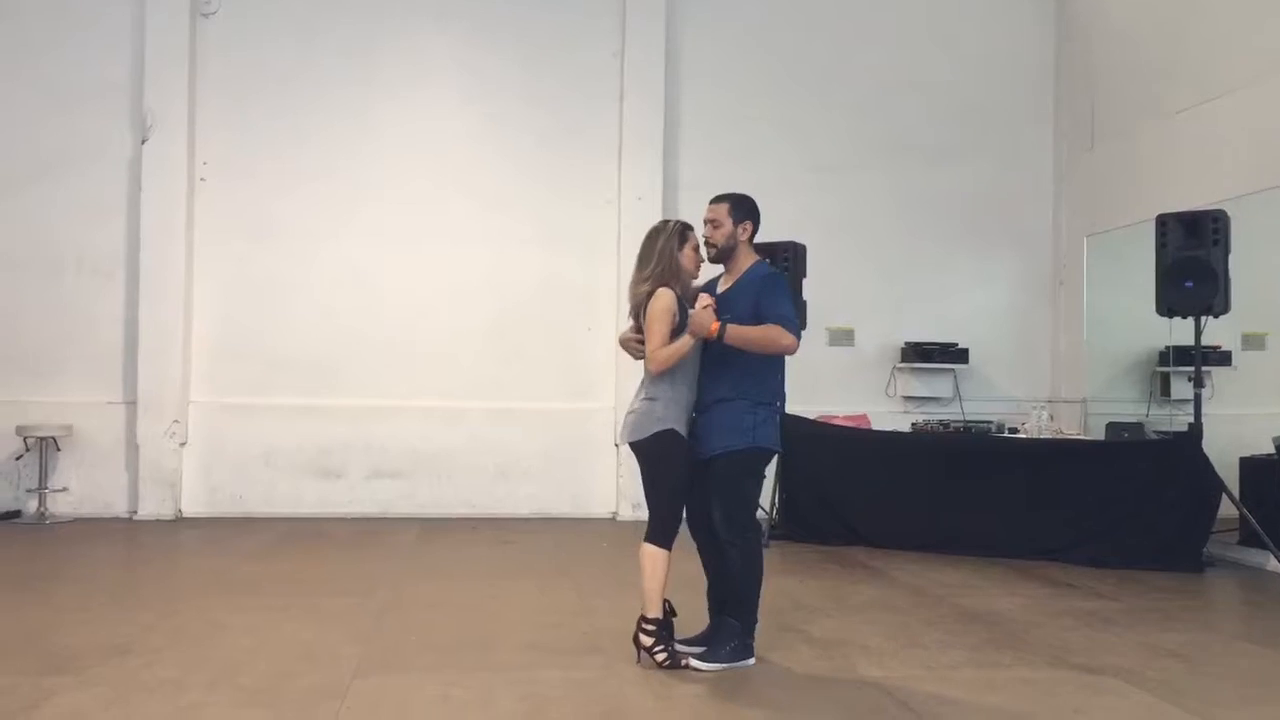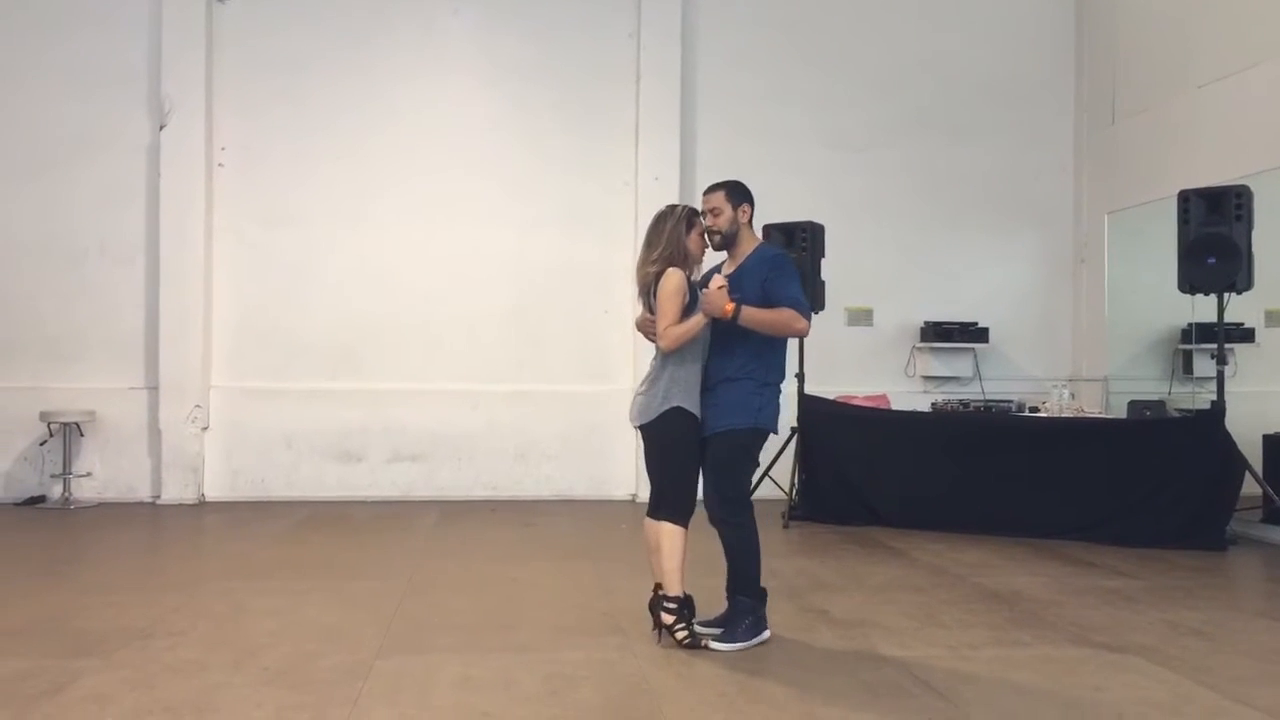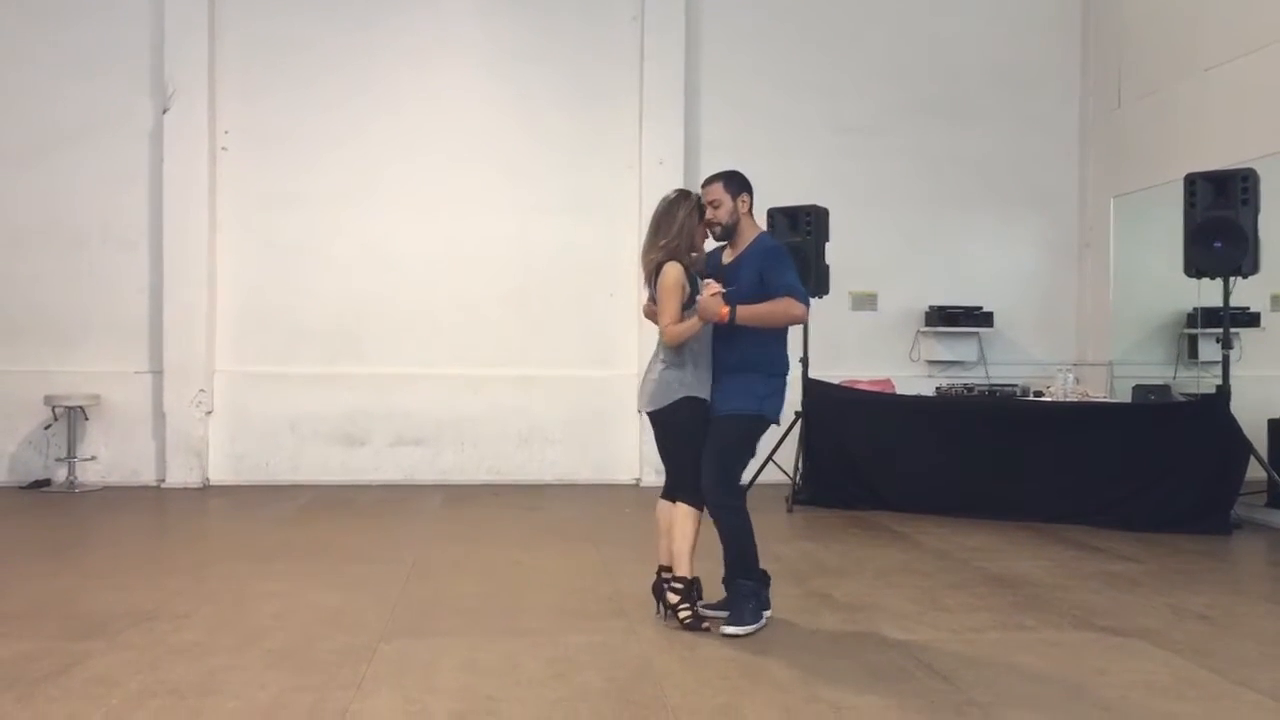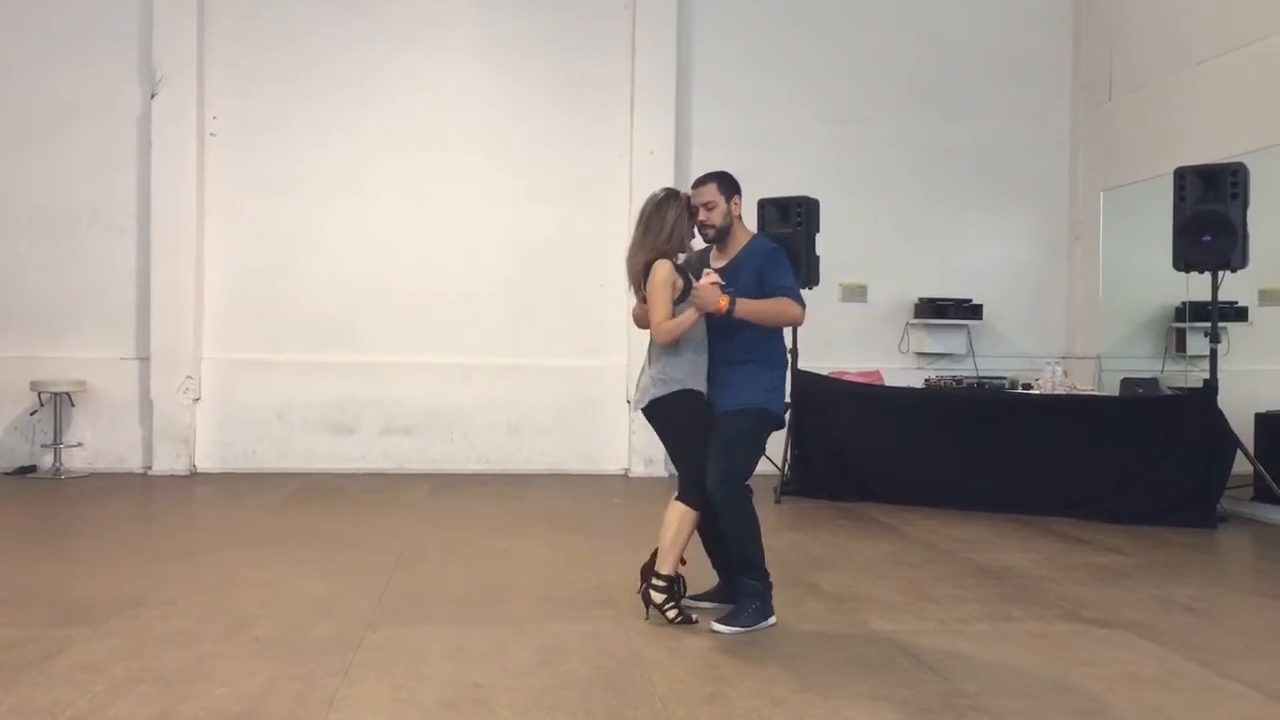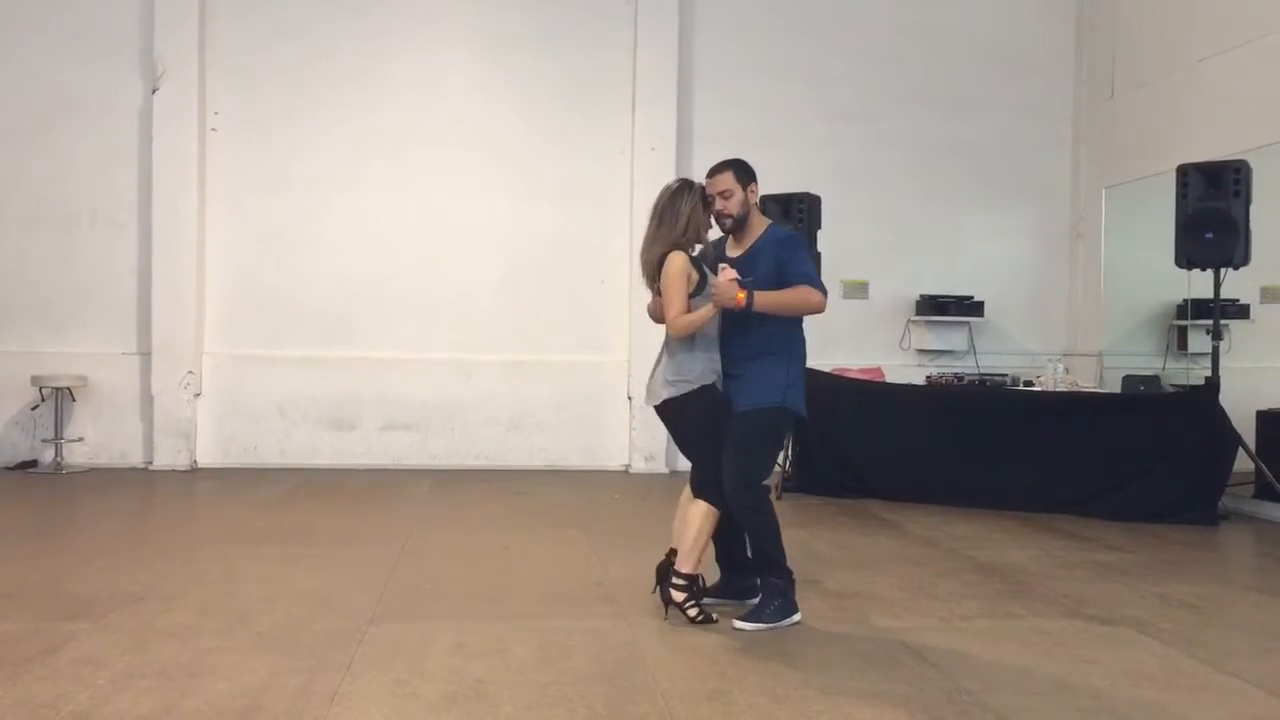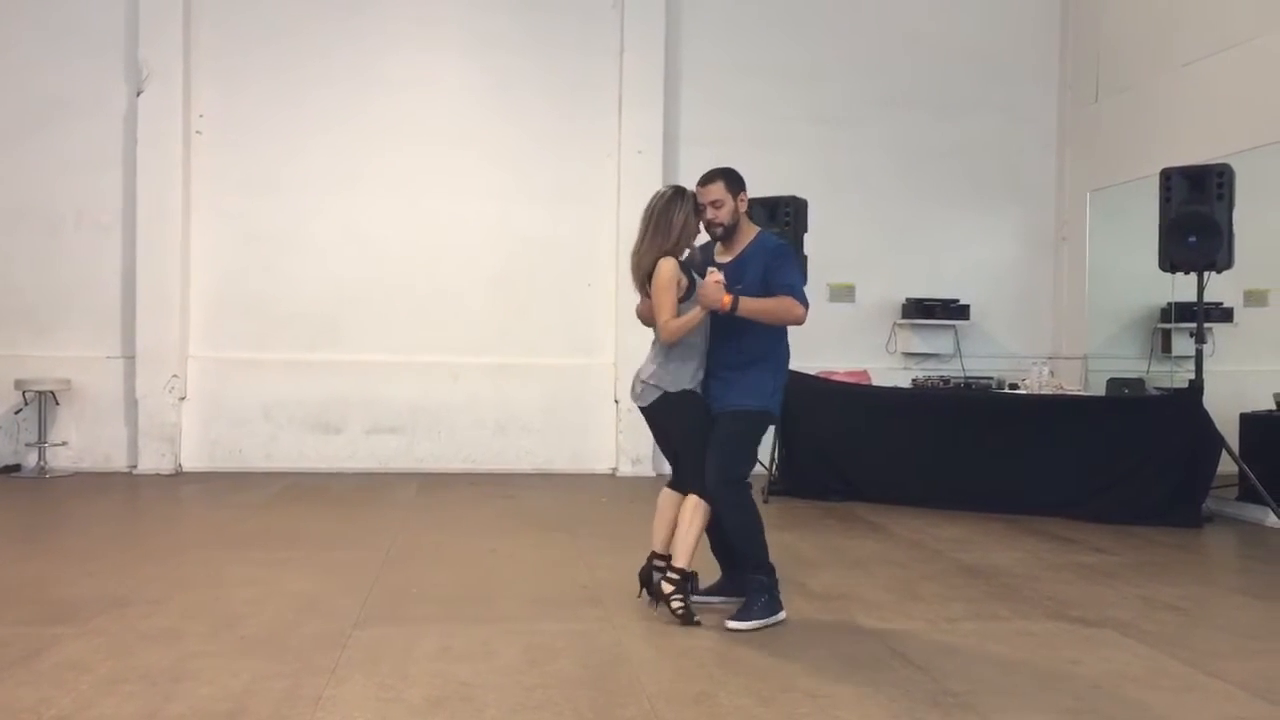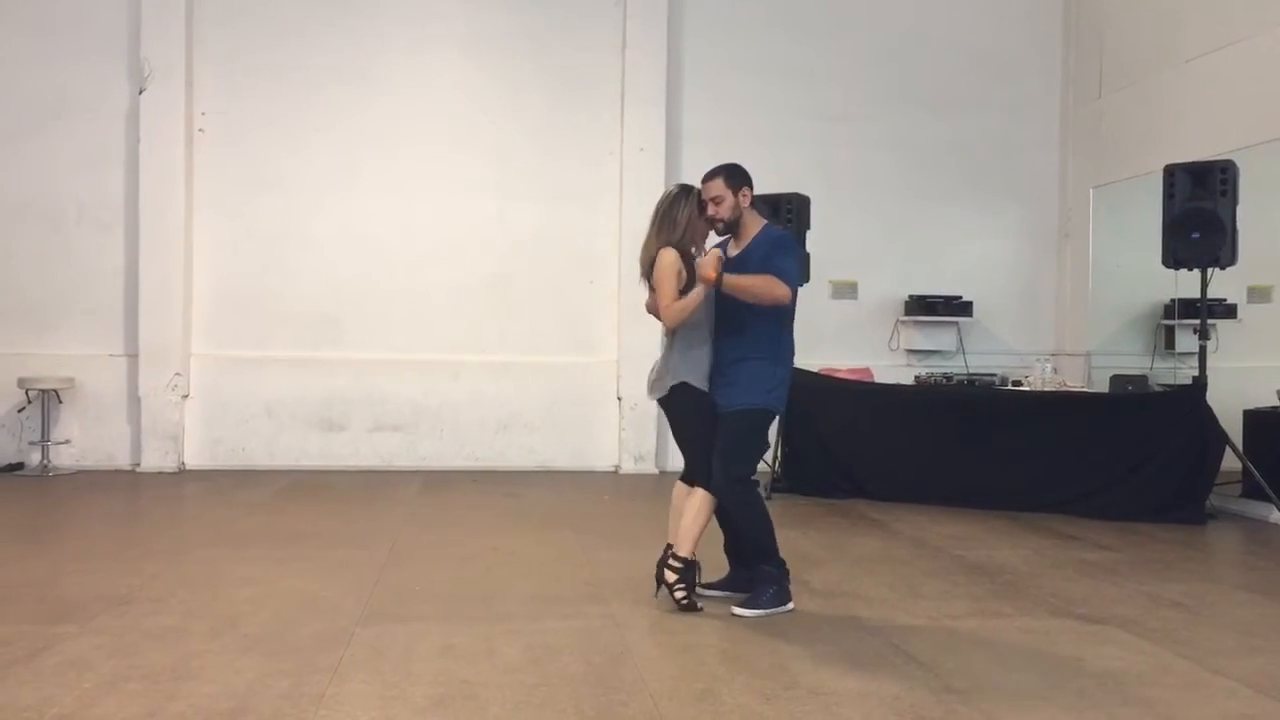
dt=0.7s
person 1, frame 1
left shoulder: (767, 282)
right shoulder: (710, 289)
left elbow: (786, 339)
left wrist: (717, 328)
right wrist: (633, 338)
left hip: (744, 430)
right hip: (707, 428)
left knee: (735, 529)
right knee: (703, 524)
left ankle: (739, 639)
right ankle: (720, 624)
person 1, frame 2
left shoulder: (773, 263)
right shoulder: (713, 275)
left elbow: (798, 322)
left wrist: (730, 309)
right wrist: (650, 322)
left hip: (745, 408)
right hip: (713, 407)
left knee: (728, 504)
right knee: (721, 506)
left ankle: (752, 615)
right ankle: (740, 607)
person 1, frame 3
left shoulder: (770, 253)
right shoulder: (713, 262)
left elbow: (796, 309)
right elbow: (686, 307)
left wrist: (727, 312)
left hip: (752, 391)
right hip: (719, 390)
left knee: (719, 485)
right knee: (716, 488)
left ankle: (750, 597)
right ankle: (742, 592)
person 1, frame 4
left shoulder: (766, 254)
right shoulder: (697, 263)
left elbow: (793, 311)
left wrist: (724, 302)
right wrist: (645, 313)
left hip: (752, 391)
right hip: (711, 391)
left knee: (726, 485)
right knee: (699, 487)
left ankle: (757, 596)
right ankle: (732, 581)
person 1, frame 5
left shoulder: (783, 243)
right shoulder: (714, 252)
left elbow: (814, 298)
left wrist: (743, 297)
right wrist: (660, 307)
left hip: (770, 385)
right hip: (727, 384)
left knee: (744, 483)
right knee: (714, 481)
left ankle: (780, 595)
right ankle: (737, 578)
person 1, frame 6
left shoulder: (773, 252)
right shoulder: (701, 257)
left elbow: (796, 311)
left wrist: (728, 301)
right wrist: (649, 309)
left hip: (752, 391)
right hip: (710, 390)
left knee: (725, 481)
right knee: (703, 482)
left ankle: (764, 592)
right ankle: (735, 577)
person 1, frame 7
left shoulder: (776, 243)
right shoulder: (720, 252)
left elbow: (780, 292)
left wrist: (718, 276)
left hip: (756, 386)
right hip: (723, 384)
left knee: (734, 480)
right knee: (718, 479)
left ankle: (775, 583)
right ankle: (745, 573)
person 2, frame 1
left shoulder: (677, 296)
right shoulder: (664, 296)
right elbow: (655, 361)
right wrist: (696, 331)
left hip: (663, 423)
right hip: (660, 425)
left knee: (663, 521)
right knee: (665, 523)
left ankle: (655, 610)
right ankle: (652, 628)
person 2, frame 2
left shoulder: (676, 279)
right shoulder: (674, 276)
right elbow: (667, 337)
right wrist: (709, 311)
left hip: (663, 405)
right hip: (671, 405)
left knee: (662, 500)
right knee: (678, 504)
left ankle: (663, 594)
right ankle: (673, 605)
person 2, frame 3
left shoulder: (683, 266)
right shoulder: (674, 268)
left elbow: (652, 312)
right elbow: (669, 334)
right wrist: (704, 315)
left hip: (667, 390)
right hip: (681, 391)
left knee: (678, 482)
right knee: (697, 487)
left ankle: (666, 577)
right ankle: (681, 586)
person 2, frame 4
left shoulder: (671, 267)
right shoulder: (663, 267)
left elbow: (645, 318)
right elbow: (661, 332)
right wrist: (701, 306)
left hip: (674, 388)
right hip: (675, 390)
left knee: (692, 479)
right knee: (698, 485)
left ankle: (660, 564)
right ankle: (662, 584)
person 2, frame 5
left shoulder: (687, 259)
right shoulder: (679, 258)
right elbow: (677, 325)
right wrist: (719, 302)
left hip: (678, 384)
right hip: (693, 385)
left knee: (705, 474)
right knee: (716, 484)
left ankle: (674, 564)
right ankle: (682, 582)
person 2, frame 6
left shoulder: (675, 264)
right shoulder: (668, 265)
right elbow: (667, 330)
right wrist: (707, 304)
left hip: (662, 388)
right hip: (675, 390)
left knee: (683, 475)
right knee: (703, 480)
left ankle: (657, 565)
right ankle: (675, 577)
person 2, frame 7
left shoulder: (686, 258)
right shoulder: (669, 256)
right elbow: (669, 314)
right wrist: (705, 286)
left hip: (690, 380)
right hip: (684, 381)
left knee: (696, 469)
right knee: (711, 473)
left ankle: (672, 556)
right ankle: (678, 564)
